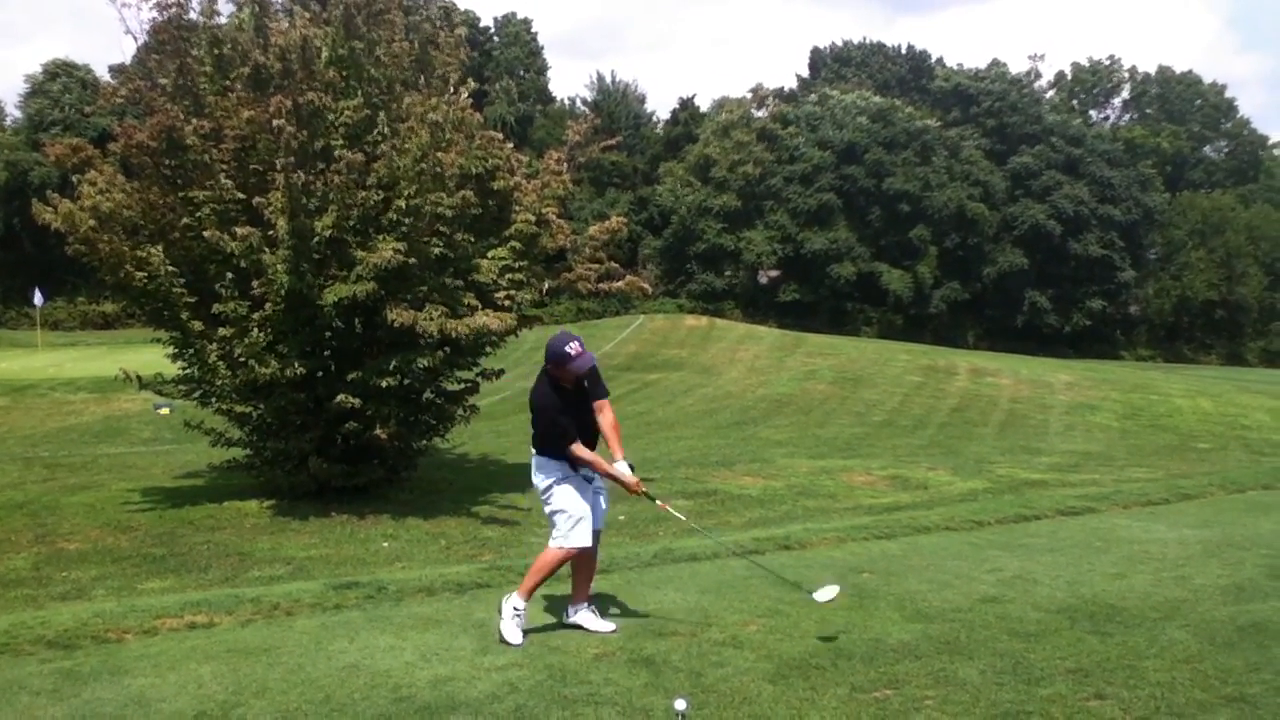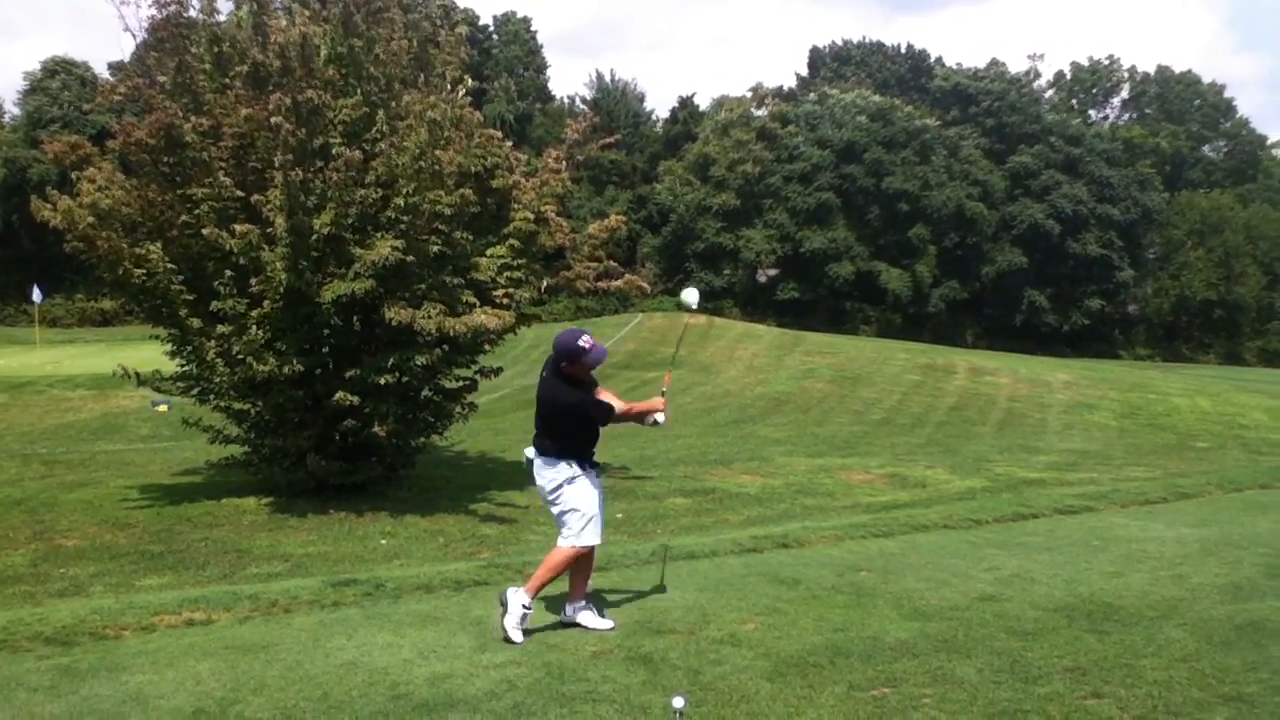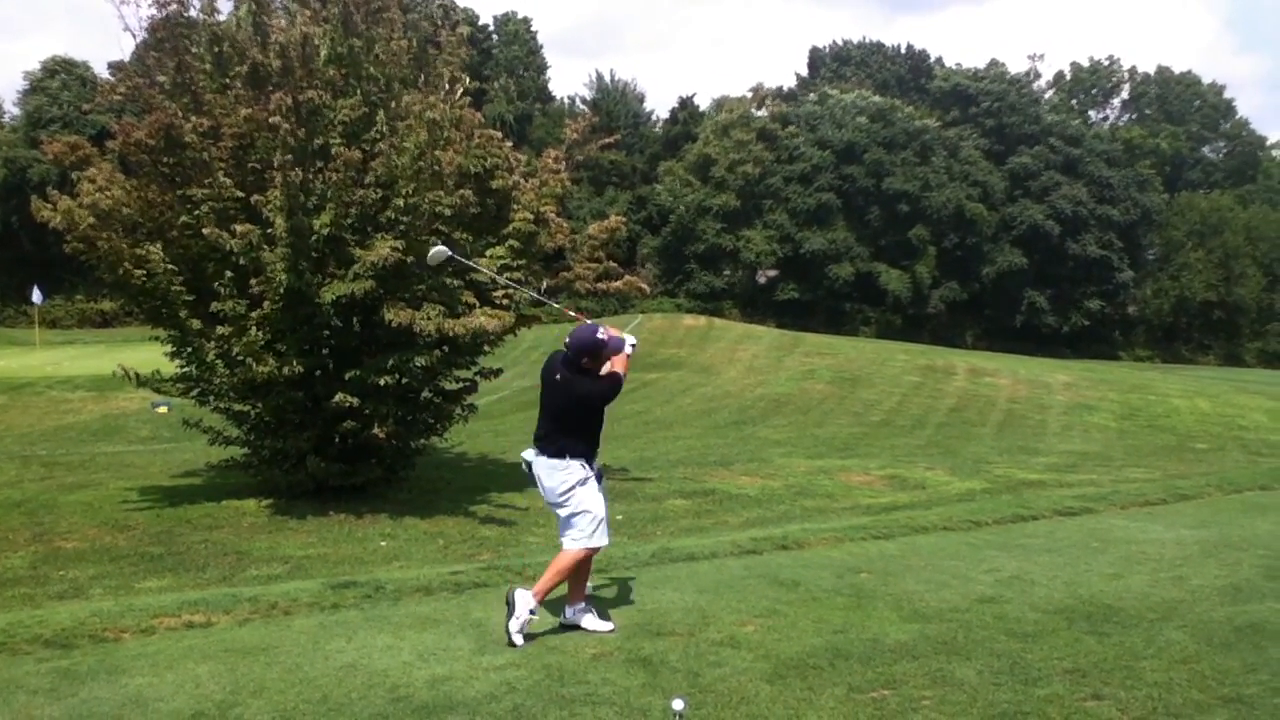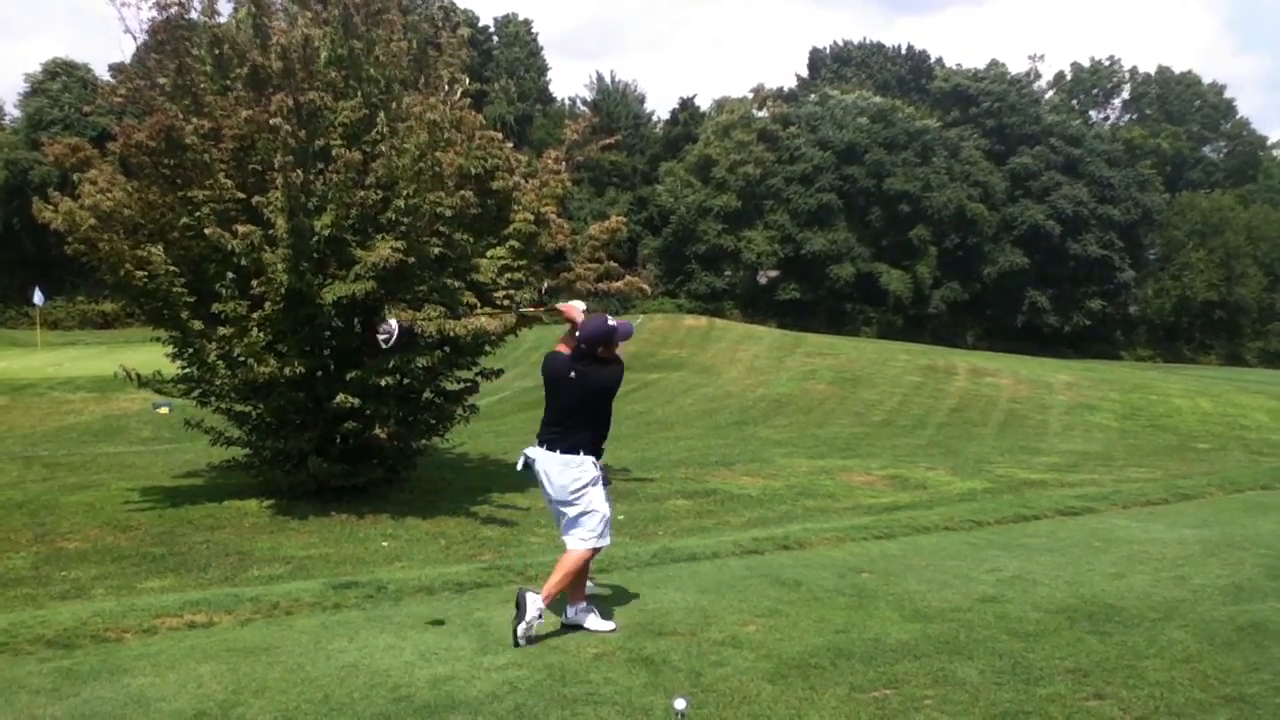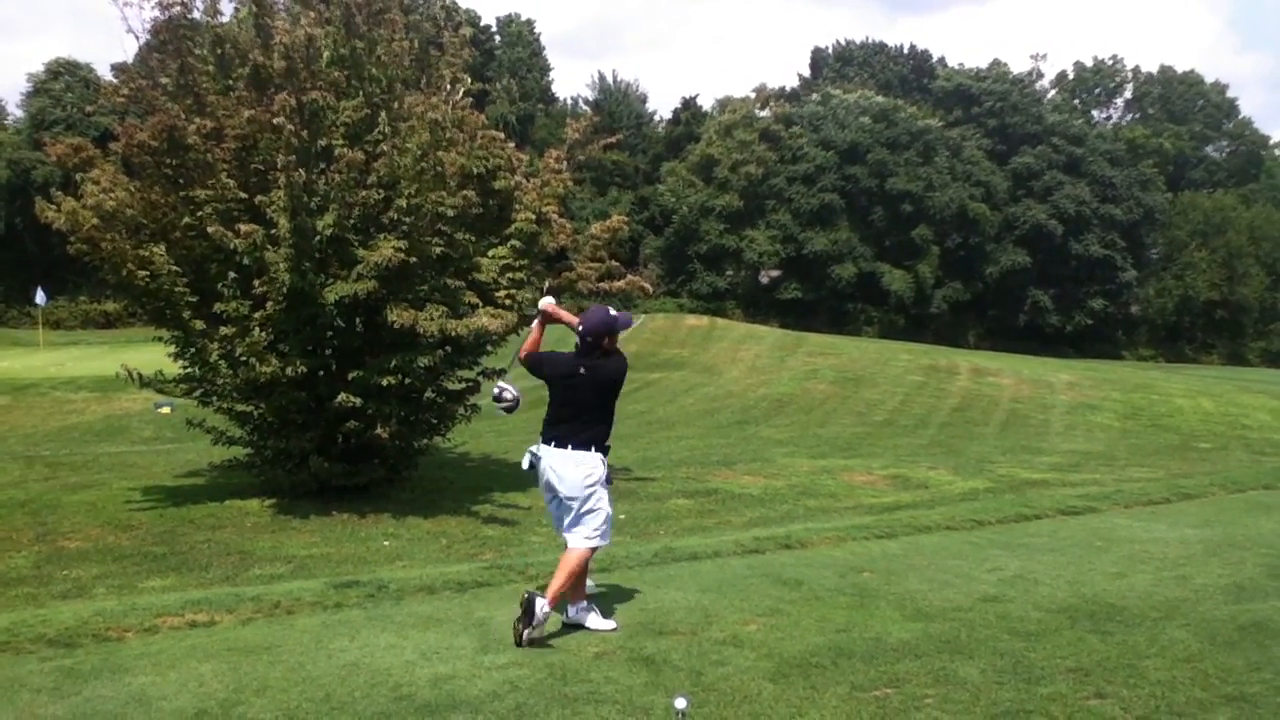
dt=0.1s
person 1, frame 1
left shoulder: (582, 372)
right shoulder: (545, 399)
left elbow: (603, 410)
right elbow: (574, 449)
left wrist: (619, 459)
right wrist: (615, 475)
left hip: (582, 466)
right hip: (559, 471)
left knee: (590, 535)
right knee: (569, 542)
left ankle: (578, 607)
right ankle: (516, 603)
person 1, frame 2
left shoulder: (558, 362)
right shoulder: (561, 396)
left elbow: (599, 392)
right elbow: (613, 413)
left wrist: (629, 409)
right wrist: (650, 406)
left hip: (576, 461)
right hip: (562, 469)
left knee: (589, 535)
right knee: (579, 540)
left ankle: (576, 605)
right ankle: (522, 597)
person 1, frame 3
left shoulder: (555, 365)
right shoulder: (592, 390)
right elbow: (617, 373)
left wrist: (616, 346)
right wrist: (624, 351)
left hip: (547, 460)
right hip: (569, 470)
left knee: (579, 538)
right knee: (584, 542)
left ankle: (575, 607)
right ankle: (529, 598)
person 1, frame 4
left shoulder: (554, 365)
right shoulder: (606, 377)
right elbow: (613, 359)
left wrist: (576, 321)
right wrist: (579, 318)
left hip: (548, 458)
right hip: (576, 467)
left knee: (580, 536)
right knee: (587, 542)
left ankle: (577, 607)
right ankle: (537, 601)
person 1, frame 5
left shoulder: (558, 364)
right shoulder: (616, 367)
left elbow: (526, 354)
right elbow: (605, 346)
left wrist: (543, 318)
right wrist: (560, 314)
left hip: (550, 457)
right hip: (584, 463)
left knee: (578, 536)
right knee: (585, 541)
left ankle: (577, 605)
right ankle: (544, 603)
